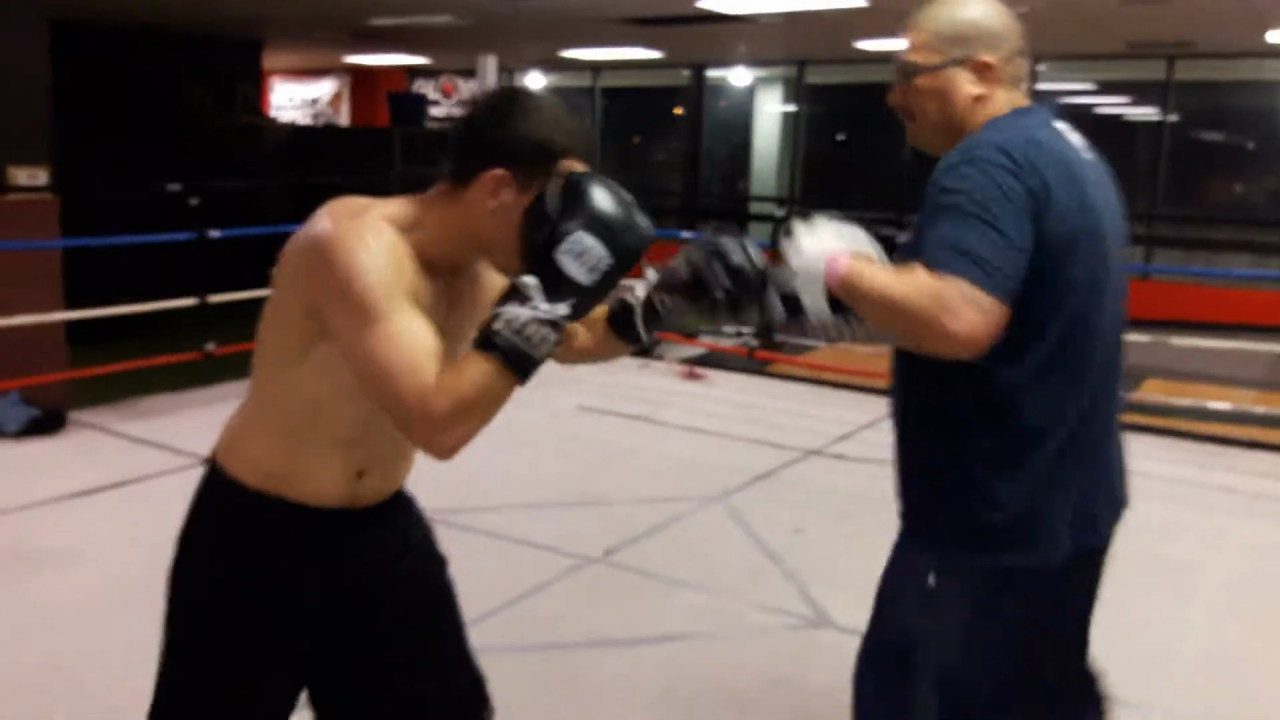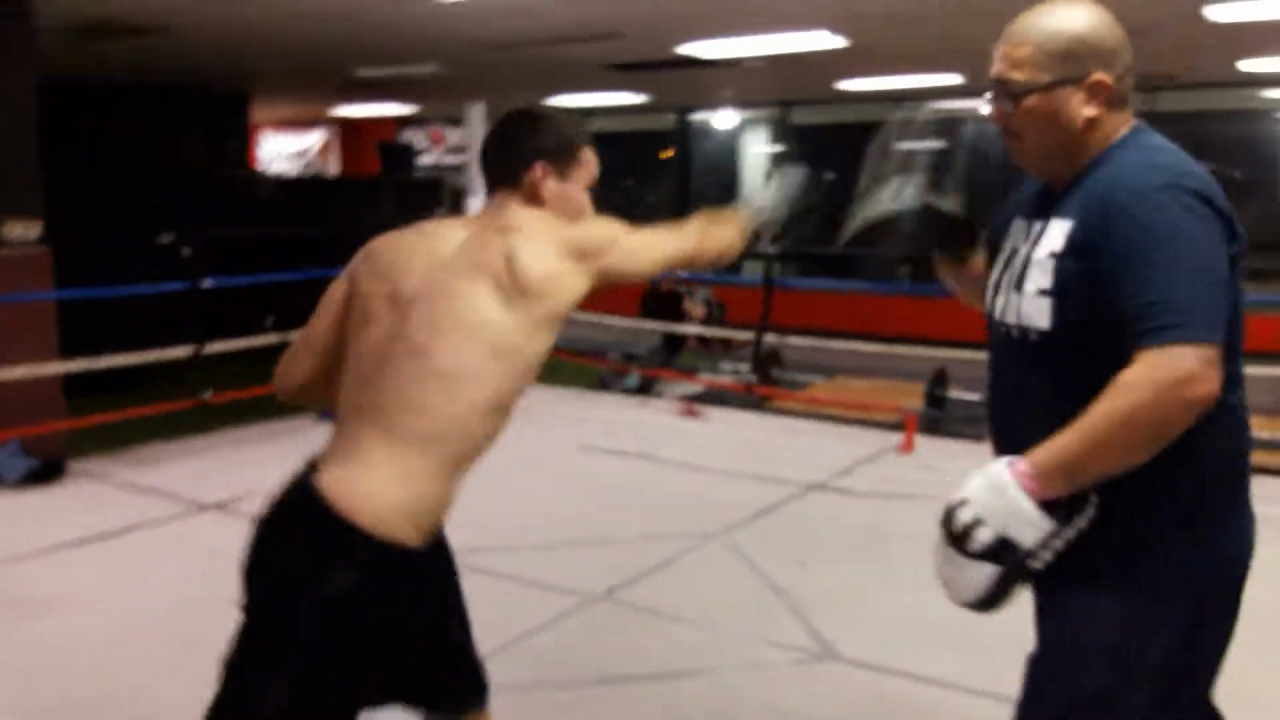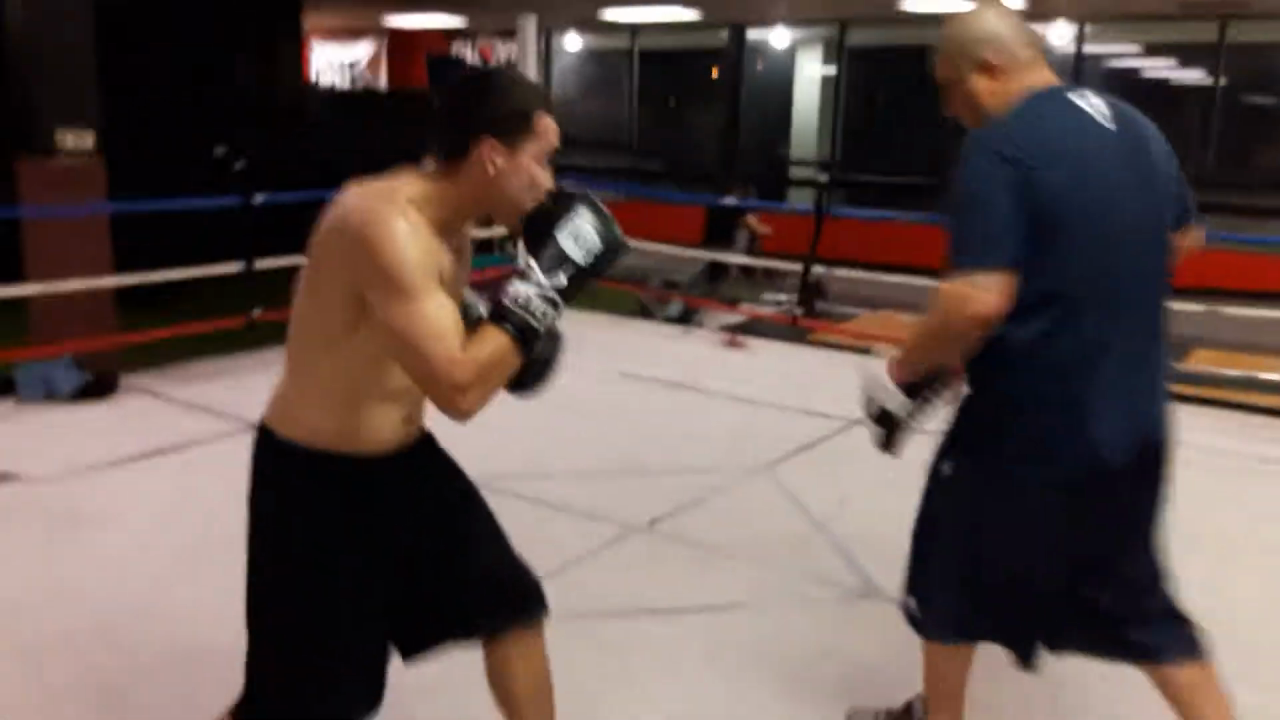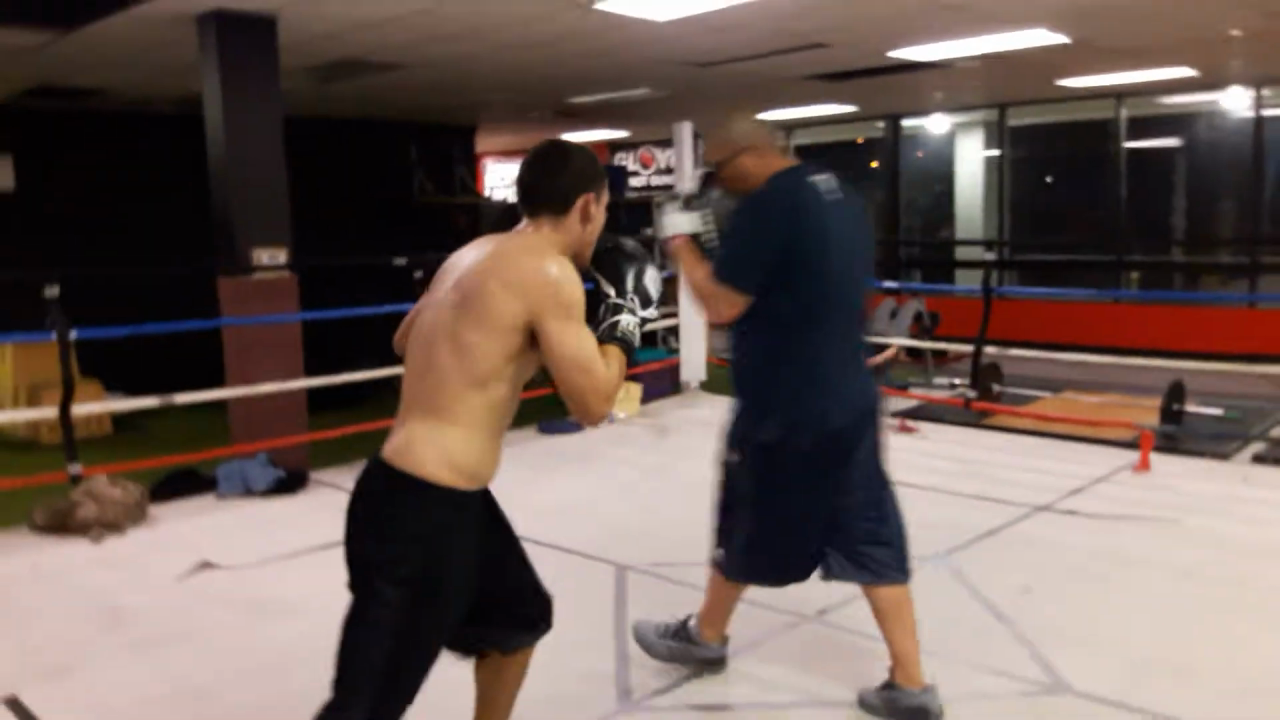
dt=1s
person 1, frame 1
left shoulder: (993, 164)
right shoulder: (1057, 151)
left elbow: (956, 322)
left wrist: (840, 271)
right wrist: (883, 275)
left hip: (993, 513)
right hip: (1076, 490)
person 1, frame 2
left shoulder: (1158, 196)
right shoulder: (1048, 186)
left elbow: (1178, 377)
left wrist: (1023, 482)
left hip: (1153, 546)
right hip: (1103, 532)
person 1, frame 3
left shoulder: (1001, 148)
right shoulder: (1136, 130)
left elbow: (979, 300)
right elbow: (1183, 241)
left wrist: (905, 371)
left hip: (1028, 424)
right hip: (1131, 420)
left knee: (953, 571)
right knee: (1131, 592)
person 1, frame 4
left shoulder: (764, 208)
right shoulder: (840, 198)
left elbow: (721, 305)
left wrist: (683, 246)
left hip: (781, 409)
right hip: (849, 400)
left knee: (747, 529)
right knee: (870, 536)
left ankle: (705, 637)
person 2, frame 1
left shoulder: (486, 260)
right shoulder: (352, 241)
left elbow: (582, 349)
right elbow: (440, 424)
left wrist: (668, 291)
right wrist: (544, 291)
left hip: (377, 525)
right hip: (261, 534)
person 2, frame 2
left shoulder: (389, 248)
right shoulder: (562, 246)
left elbow: (294, 378)
right elbow: (700, 240)
right wrist: (764, 205)
left hip: (352, 535)
right hip: (336, 559)
person 2, frame 3
left shoulder: (445, 215)
right shoulder: (384, 223)
right elbow: (459, 389)
left wrist: (520, 326)
right wrist: (543, 283)
left hip: (405, 458)
right hip: (313, 480)
left knee: (511, 605)
person 2, frame 4
left shoulder: (477, 255)
right shoulder: (546, 272)
left elbow: (406, 342)
right elbow: (591, 403)
right wrist: (623, 318)
left hip: (448, 496)
right hip: (417, 507)
left knee: (519, 615)
